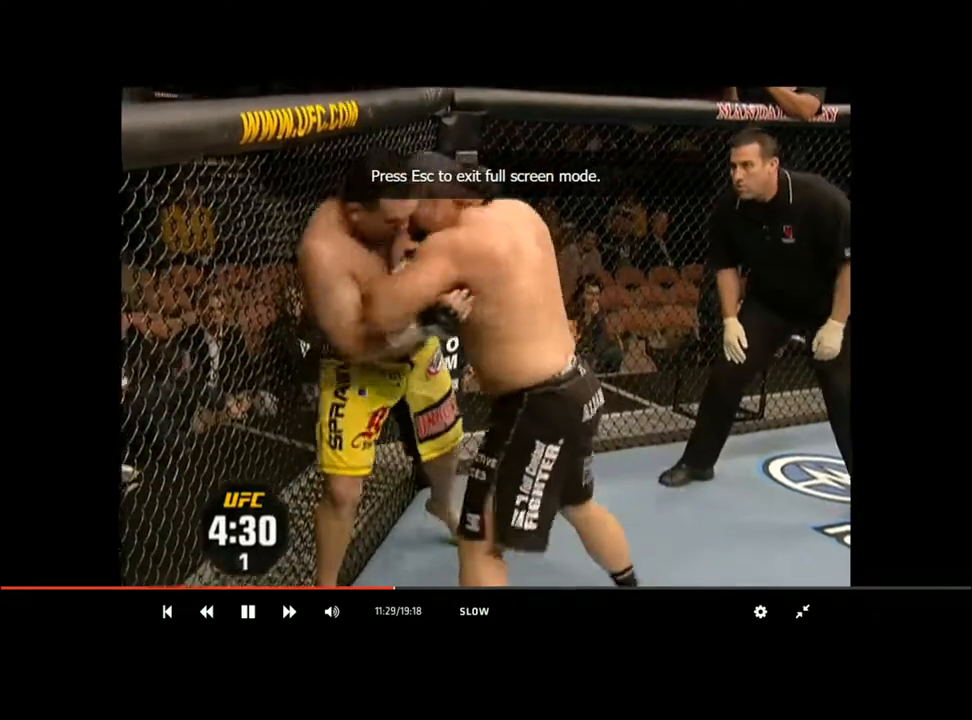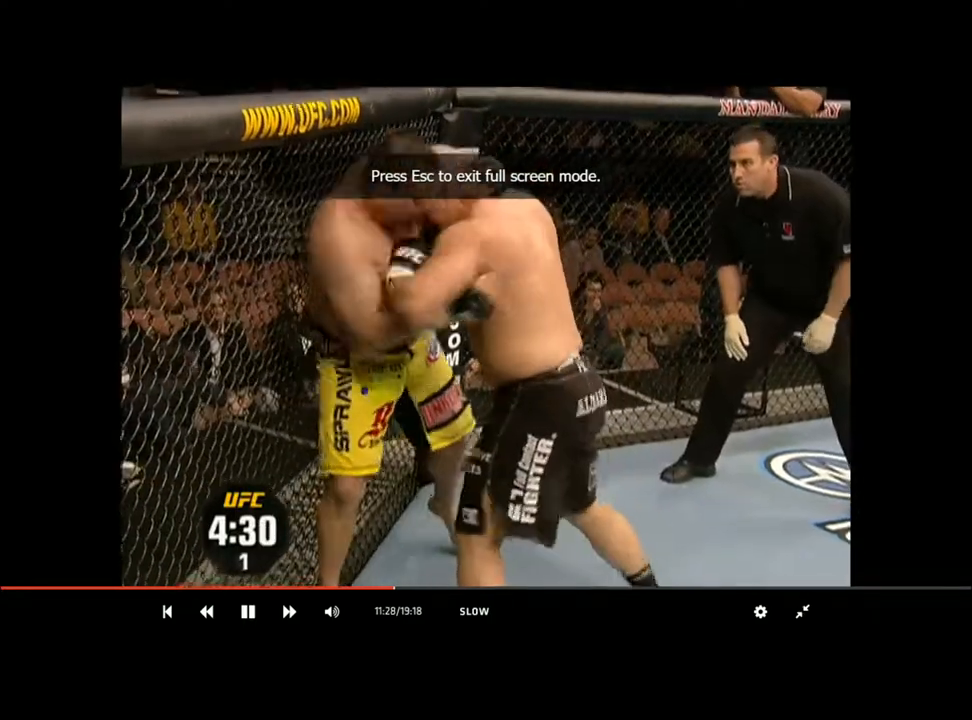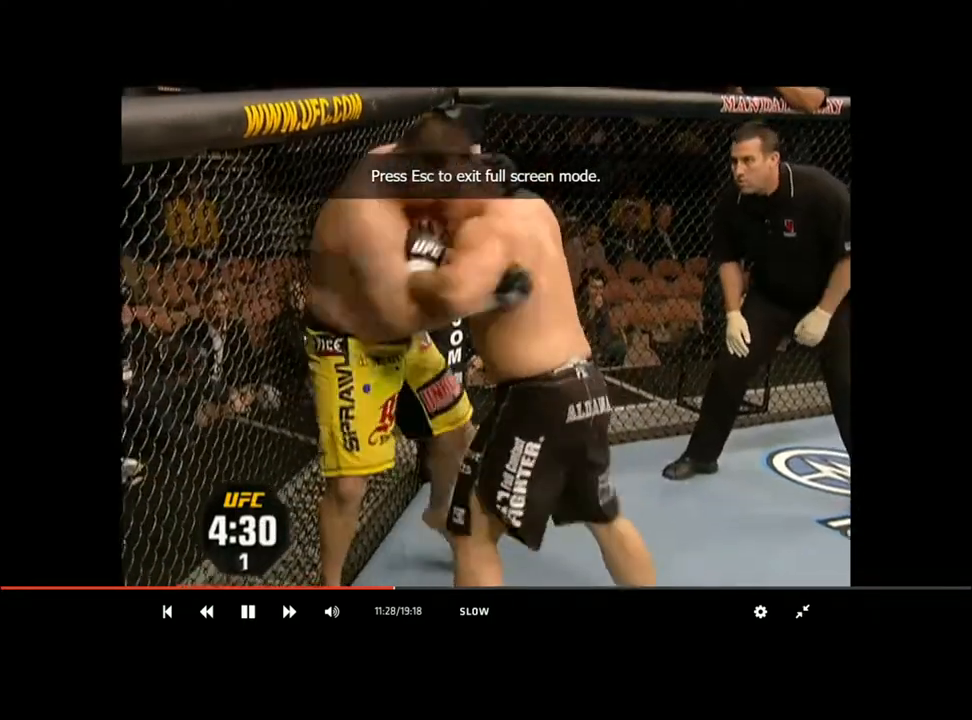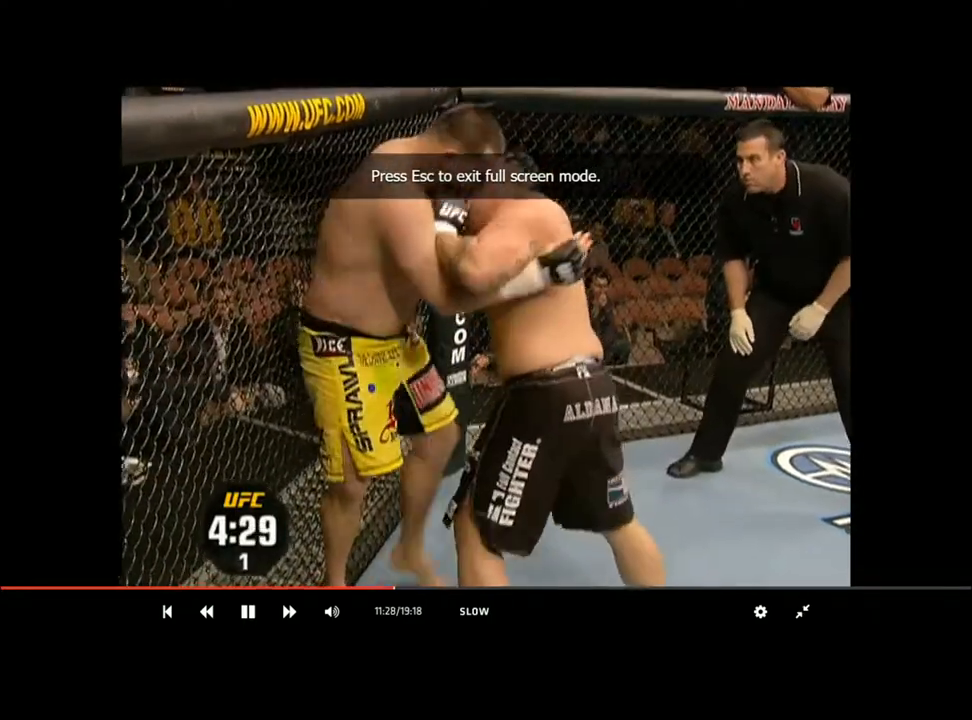
dt=0.1s
person 1, frame 1
left shoulder: (397, 190)
right shoulder: (323, 249)
right elbow: (353, 342)
right wrist: (417, 325)
left hip: (418, 351)
right hip: (356, 365)
left knee: (444, 444)
right knee: (343, 490)
left ankle: (442, 506)
right ankle: (325, 588)
person 1, frame 2
right shoulder: (340, 236)
right elbow: (371, 333)
left hip: (413, 340)
right hip: (356, 358)
left knee: (455, 435)
right knee: (346, 487)
left ankle: (445, 504)
right ankle: (328, 588)
person 1, frame 3
left shoulder: (394, 160)
right shoulder: (367, 215)
right elbow: (402, 317)
left hip: (398, 336)
right hip: (351, 347)
left knee: (456, 430)
right knee: (349, 485)
left ankle: (442, 510)
right ankle: (329, 586)
person 1, frame 4
left shoulder: (406, 157)
right shoulder: (398, 198)
right elbow: (447, 296)
right wrist: (539, 274)
left hip: (391, 333)
right hip: (343, 349)
left knee: (438, 437)
right knee: (351, 483)
left ankle: (410, 549)
right ankle: (335, 583)
person 2, frame 1
left shoulder: (453, 246)
right shoulder: (520, 213)
left elbow: (380, 317)
left wrist: (381, 280)
left hip: (537, 405)
right hip: (573, 388)
left knee: (480, 542)
right knee: (577, 502)
right ankle: (627, 583)
person 2, frame 2
left shoulder: (471, 235)
right shoulder: (526, 206)
left elbow: (414, 306)
left wrist: (399, 273)
left hip: (539, 398)
right hip: (576, 383)
left knee: (477, 534)
right knee: (583, 507)
right ankle: (646, 584)
person 2, frame 3
left shoulder: (484, 229)
right shoulder: (532, 208)
left elbow: (459, 298)
left wrist: (415, 274)
left hip: (536, 399)
right hip: (584, 389)
left knee: (473, 536)
right knee: (604, 517)
person 2, frame 4
left shoulder: (515, 219)
right shoulder: (542, 210)
left elbow: (476, 270)
left wrist: (439, 234)
left hip: (543, 398)
right hip: (593, 389)
left knee: (475, 534)
right knee: (617, 522)
person 3, frame 1
left shoulder: (821, 198)
right shoulder: (729, 209)
left elbow: (848, 262)
right elbow: (725, 265)
left wrist: (835, 324)
right wrist: (730, 319)
left hip: (827, 307)
right hip: (766, 303)
left knee: (843, 394)
right knee: (725, 377)
right ankle: (697, 462)
person 3, frame 2
left shoulder: (820, 194)
right shoulder: (730, 206)
left elbow: (847, 258)
right elbow: (726, 262)
left wrist: (828, 319)
right wrist: (731, 316)
left hip: (827, 302)
right hip: (767, 300)
left knee: (843, 388)
right knee: (727, 373)
right ankle: (699, 458)
person 3, frame 3
left shoulder: (823, 191)
right shoulder: (732, 203)
left elbow: (848, 256)
right elbow: (728, 259)
left wrist: (823, 313)
right wrist: (734, 313)
left hip: (832, 299)
right hip: (769, 296)
left knee: (844, 384)
right knee: (729, 368)
right ankle: (701, 454)
person 3, frame 4
left shoulder: (828, 189)
right shoulder: (737, 200)
left elbow: (849, 256)
right elbow: (733, 257)
left wrist: (819, 309)
right wrist: (738, 311)
left hip: (835, 297)
right hip: (773, 293)
left knee: (848, 380)
right knee: (732, 366)
right ankle: (706, 453)
